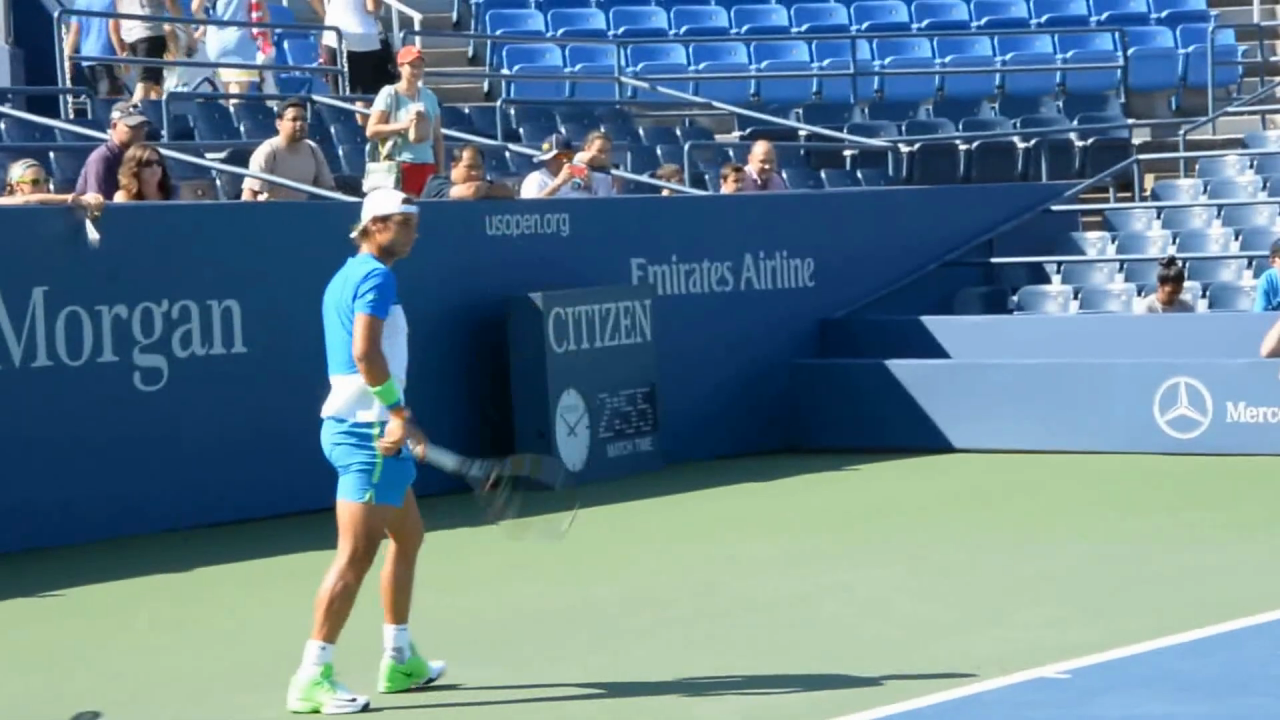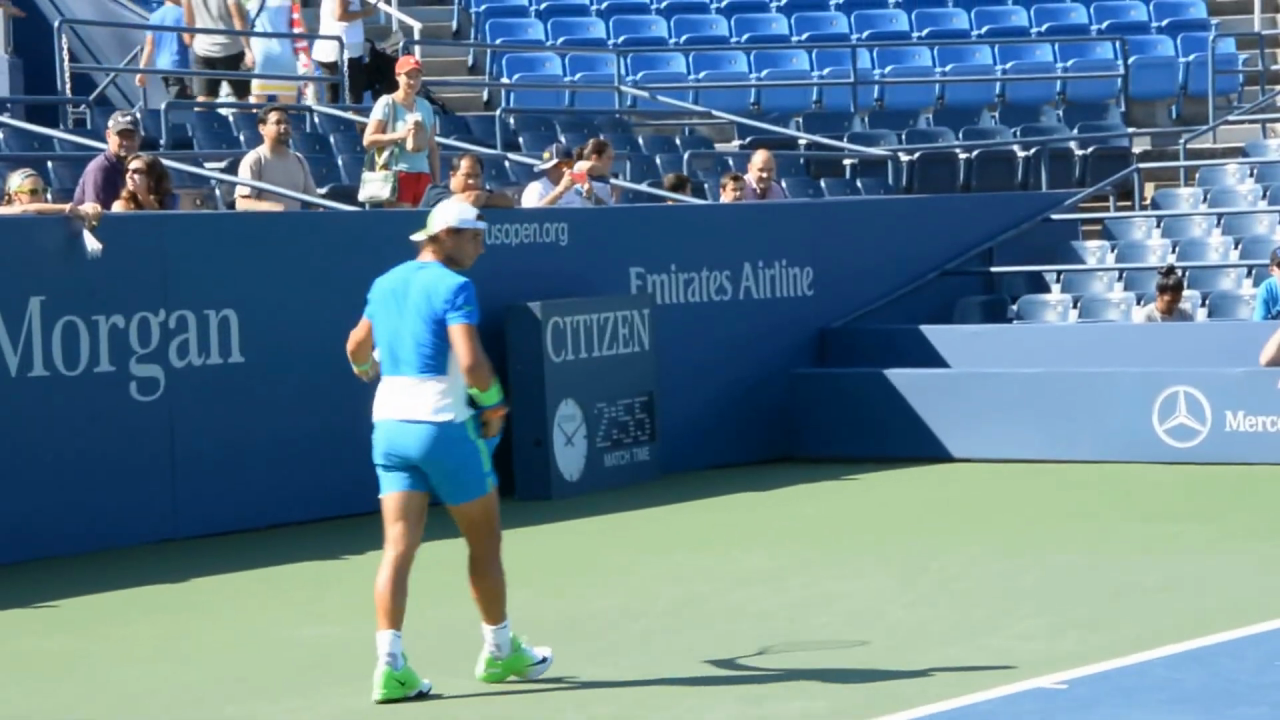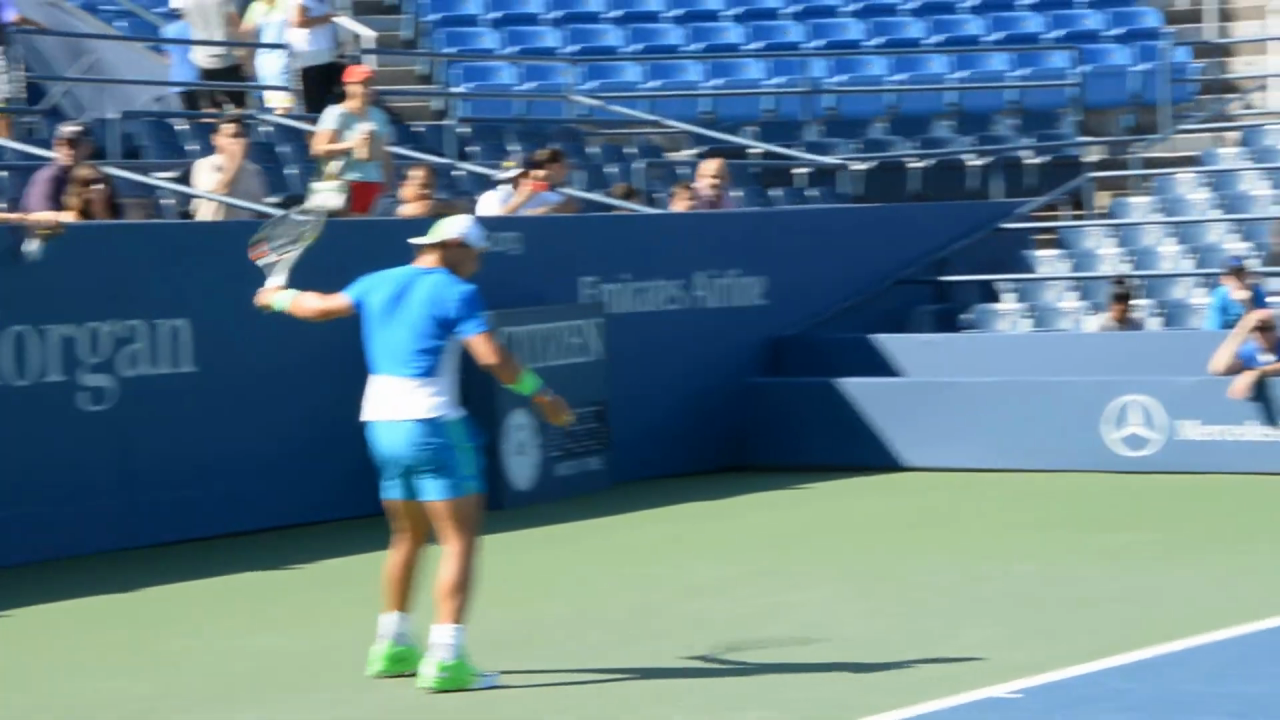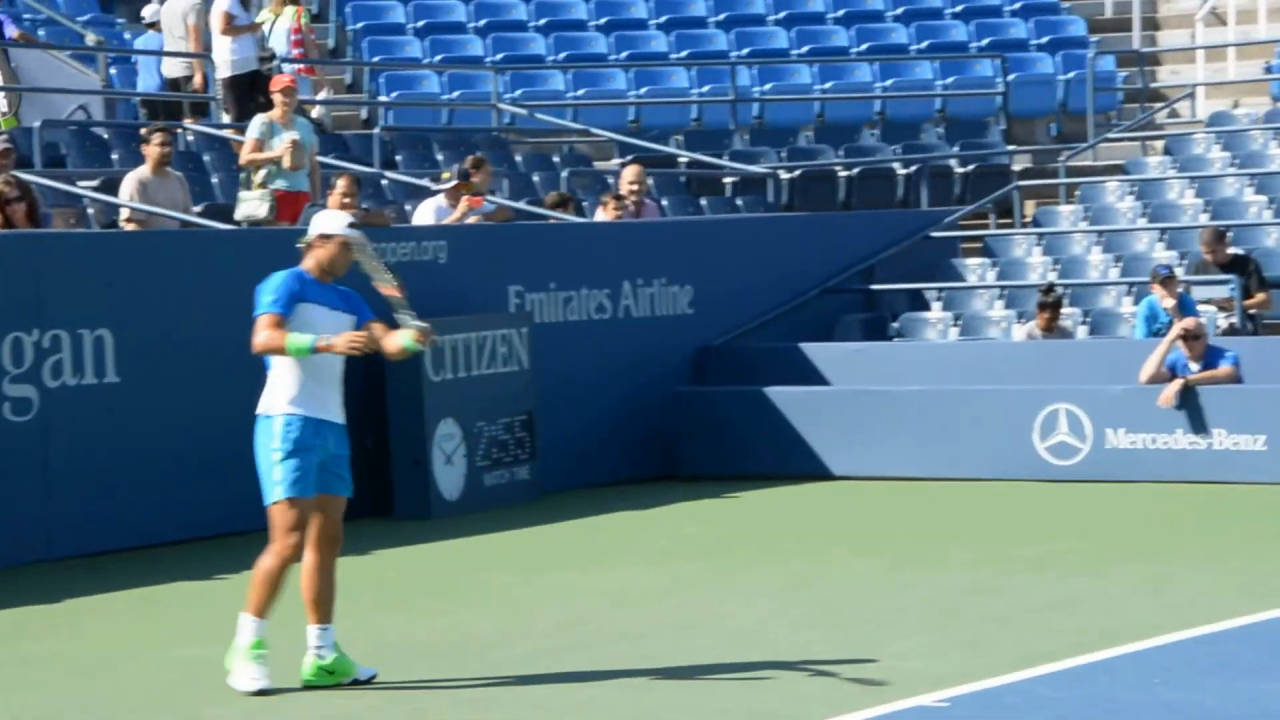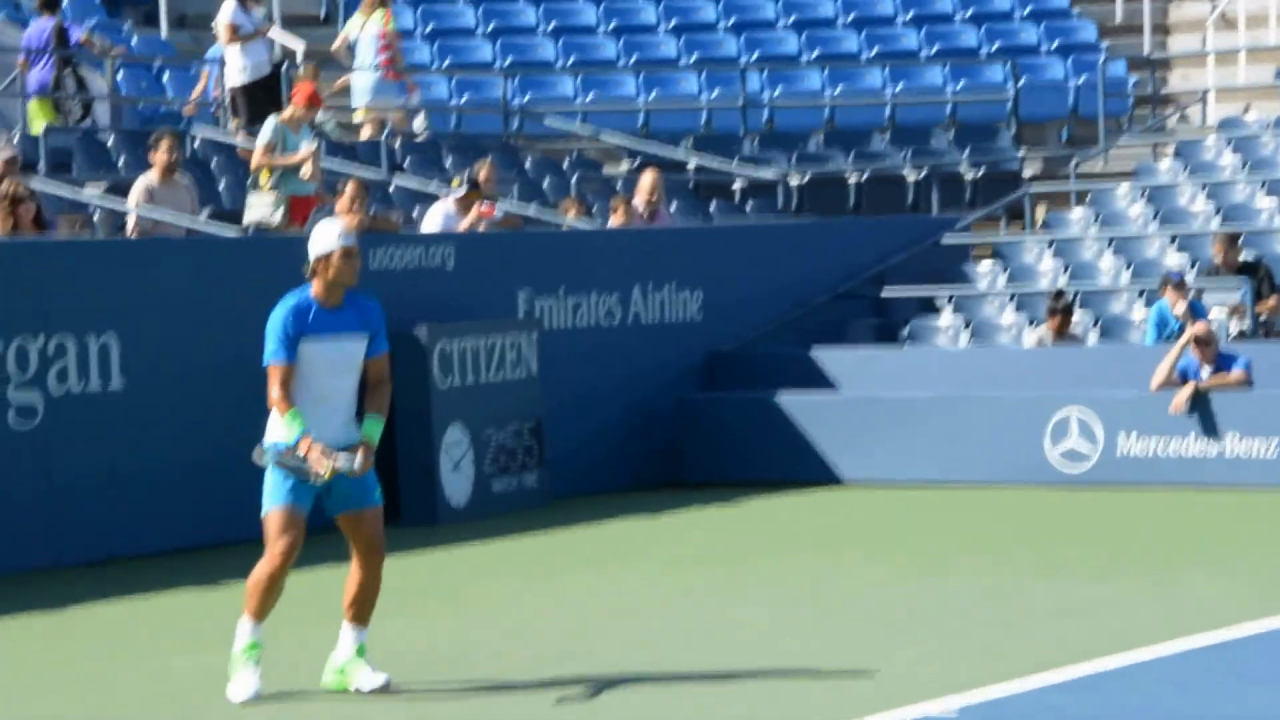
dt=0.7s
person 1, frame 1
left shoulder: (349, 276)
right shoulder: (376, 275)
right elbow: (366, 351)
left wrist: (395, 416)
right wrist: (397, 410)
left hip: (359, 426)
right hip: (366, 431)
left knee: (408, 536)
right knee: (355, 556)
left ankle: (400, 659)
person 1, frame 2
left shoulder: (386, 283)
right shoulder: (455, 287)
left elbow: (356, 348)
right elbow: (471, 362)
left wrist: (367, 369)
right wrist: (494, 404)
left hip: (390, 428)
right hip: (443, 428)
left knee: (399, 549)
right knee: (485, 544)
left ankle: (391, 665)
right ankle: (500, 651)
person 1, frame 3
left shoulder: (377, 283)
right shoulder: (457, 294)
left elbow: (320, 307)
right elbow: (492, 357)
left wrist: (279, 297)
right wrist: (540, 395)
left hip: (382, 426)
right hip: (432, 428)
left knee: (408, 536)
right knee: (459, 542)
left ankle: (393, 645)
right ankle: (446, 660)
person 1, frame 4
left shoulder: (348, 300)
right shoulder: (282, 284)
left elbow: (385, 339)
right elbow: (264, 340)
left wrist: (409, 337)
right wrist: (329, 344)
left hip: (331, 430)
right hip: (287, 427)
left knee: (326, 544)
right knee: (289, 541)
left ankle: (323, 656)
right ankle: (246, 647)
person 1, frame 5
left shoulder: (369, 310)
right shoulder: (289, 315)
left elbow: (379, 381)
right elbow: (278, 393)
left wrist: (368, 441)
right wrist: (308, 447)
left hip: (346, 450)
right hip: (291, 450)
left knee: (371, 553)
right knee: (282, 551)
left ankle: (349, 657)
right ankle: (244, 653)
